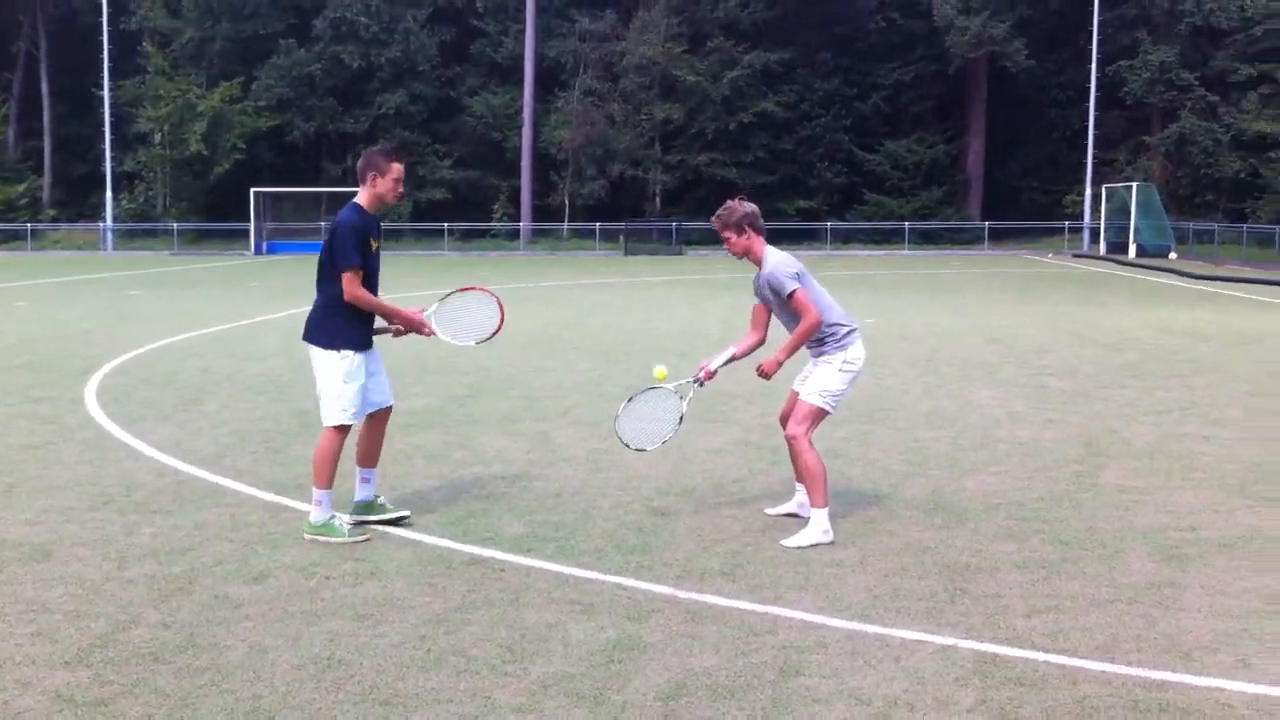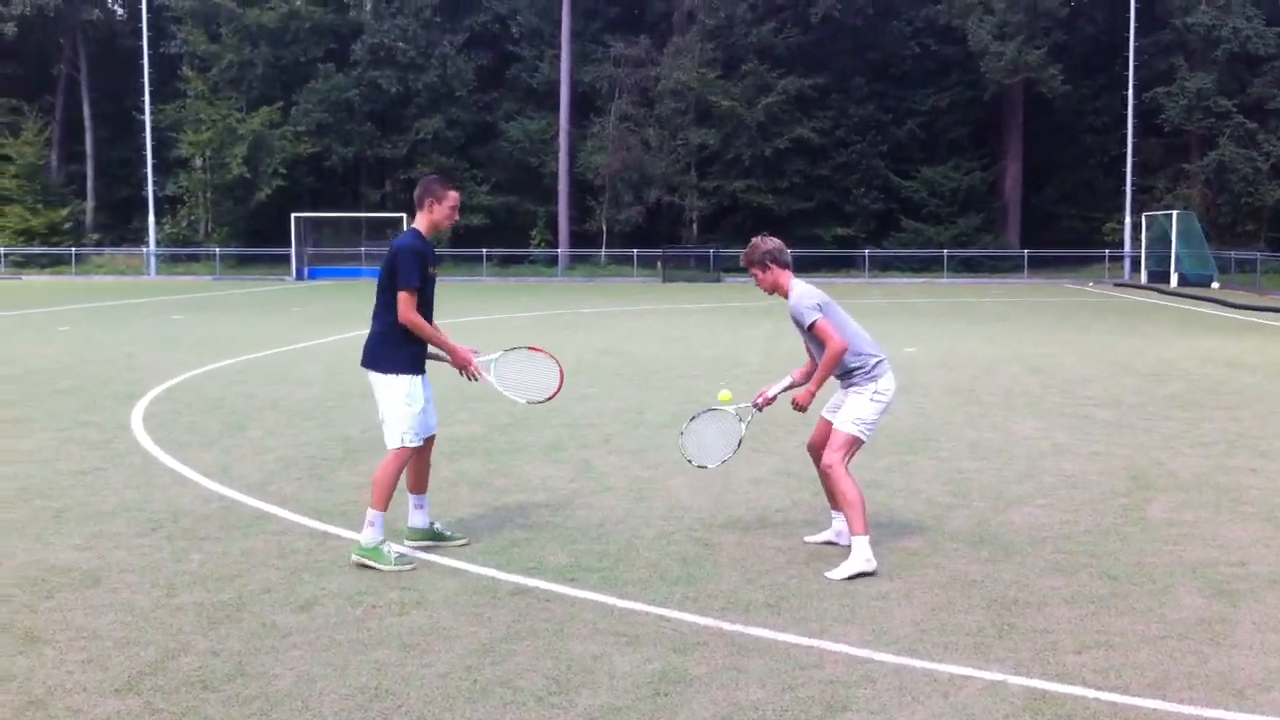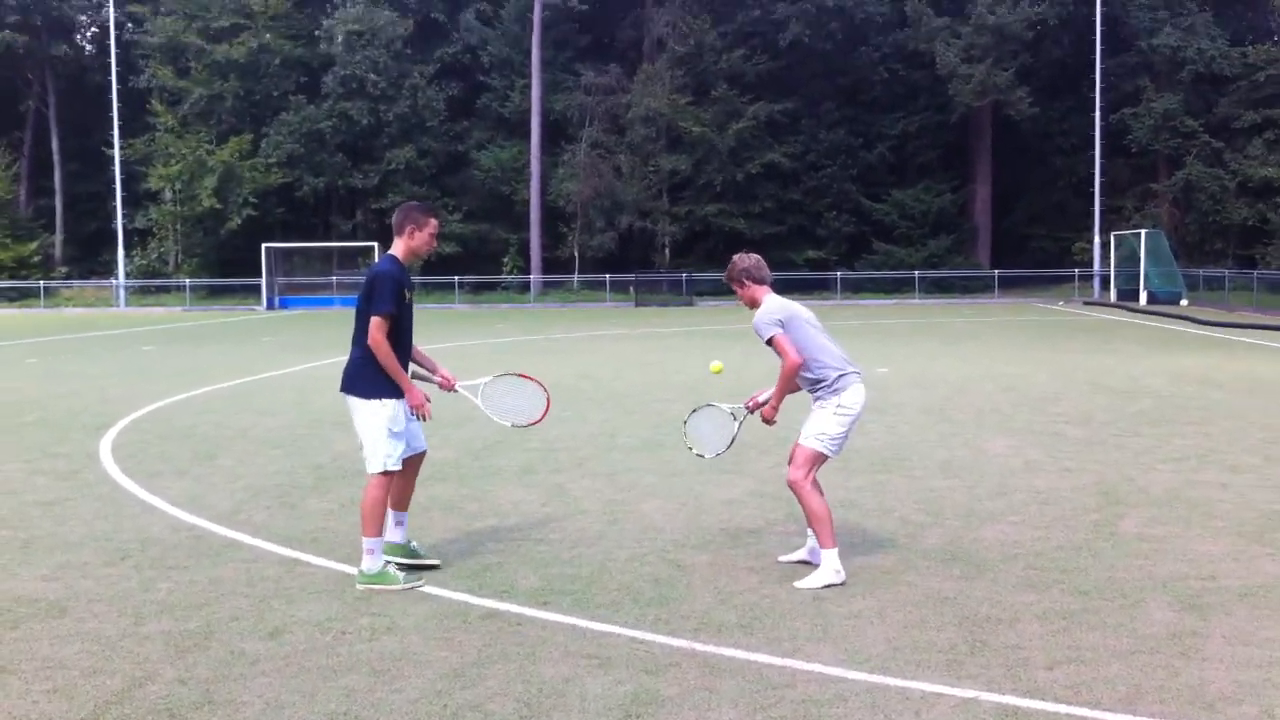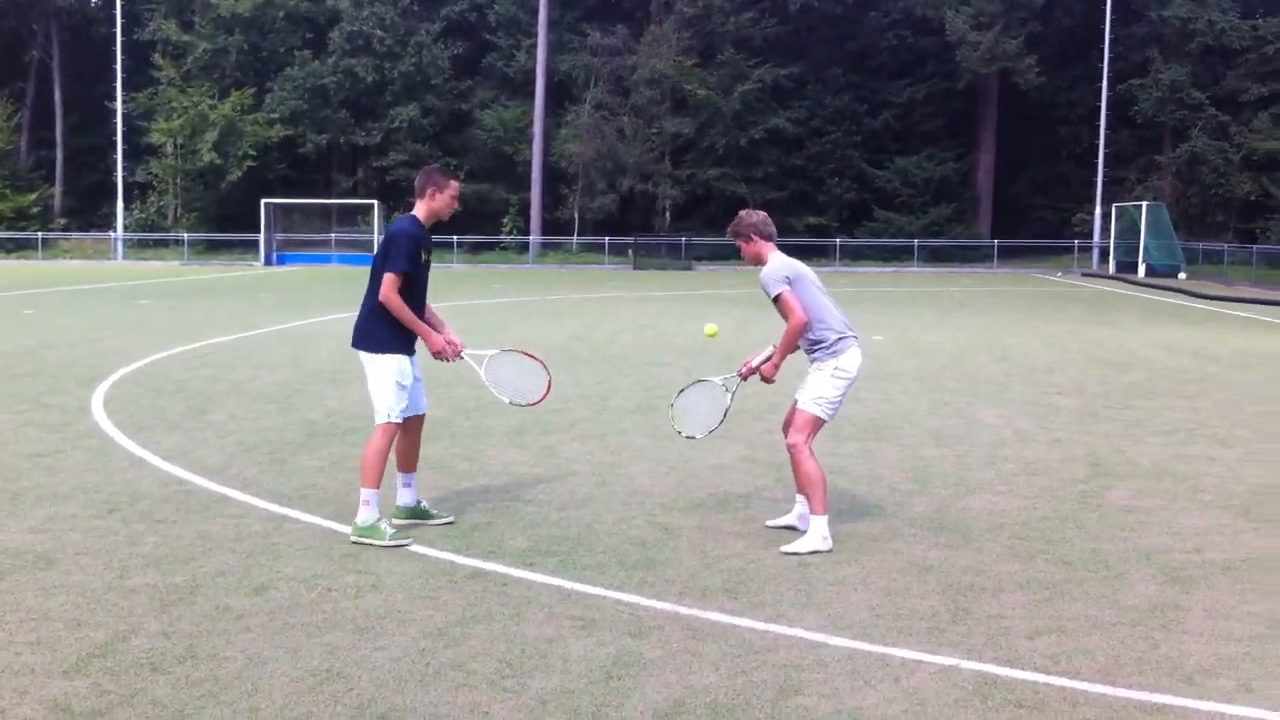
dt=0.5s
person 1, frame 1
left shoulder: (370, 222)
right shoulder: (349, 223)
right elbow: (352, 292)
left wrist: (393, 319)
right wrist: (404, 316)
left hip: (359, 339)
right hip: (335, 340)
left knee: (380, 410)
right knee: (338, 424)
left ankle: (365, 499)
right ankle: (320, 518)
person 1, frame 2
left shoulder: (424, 248)
right shoulder: (408, 248)
right elbow: (406, 316)
left wrist: (448, 350)
right wrist: (454, 351)
left hip: (410, 364)
right hip: (392, 364)
left knee: (424, 440)
right knee: (402, 447)
left ankle: (419, 525)
right ankle: (370, 540)
person 1, frame 3
left shoulder: (398, 273)
right shoulder: (386, 273)
right elbow: (376, 339)
left wrist: (435, 369)
right wrist: (410, 388)
left hip: (387, 389)
right hip: (372, 389)
left knee: (413, 454)
right knee: (383, 471)
left ankle: (396, 543)
right ankle: (371, 565)
person 1, frame 4
left shoulder: (420, 235)
right shoulder: (405, 233)
right elbow: (388, 294)
left wrist: (445, 332)
right wrist: (429, 336)
left hip: (399, 344)
right hip: (382, 343)
left knee: (414, 419)
right knee: (389, 424)
left ankle: (407, 503)
right ankle: (367, 519)
person 2, frame 1
left shoulder: (776, 268)
right shoulder: (762, 277)
left elbow: (813, 318)
right elbow: (757, 334)
left wrist: (779, 358)
right wrist: (717, 362)
left hip: (840, 352)
right hip: (825, 352)
left knee: (797, 432)
right knee: (788, 420)
left ankle: (820, 524)
right ankle: (803, 499)
person 2, frame 2
left shoulder: (799, 300)
right shoulder: (801, 299)
left elbow: (838, 346)
right elbow: (815, 364)
left wrist: (810, 390)
right wrist: (776, 390)
left hip: (870, 383)
right hip: (856, 382)
left knee: (833, 461)
right knee: (817, 448)
left ankle: (862, 553)
right ankle: (841, 527)
person 2, frame 3
left shoulder: (764, 315)
right shoulder: (787, 307)
left elbow: (793, 361)
left wrist: (774, 404)
right wrist: (770, 395)
left hip: (837, 396)
right hip: (842, 391)
left knee: (798, 477)
right knee: (798, 466)
left ankle: (832, 565)
right ankle: (815, 547)
person 2, frame 4
left shoulder: (771, 272)
right shoulder: (789, 266)
left elbow: (799, 320)
left wrist: (775, 363)
right wrist: (764, 358)
left hip: (834, 359)
right hip: (834, 356)
left knee: (798, 442)
right knee: (791, 429)
left ankle: (819, 532)
right ankle: (803, 511)
